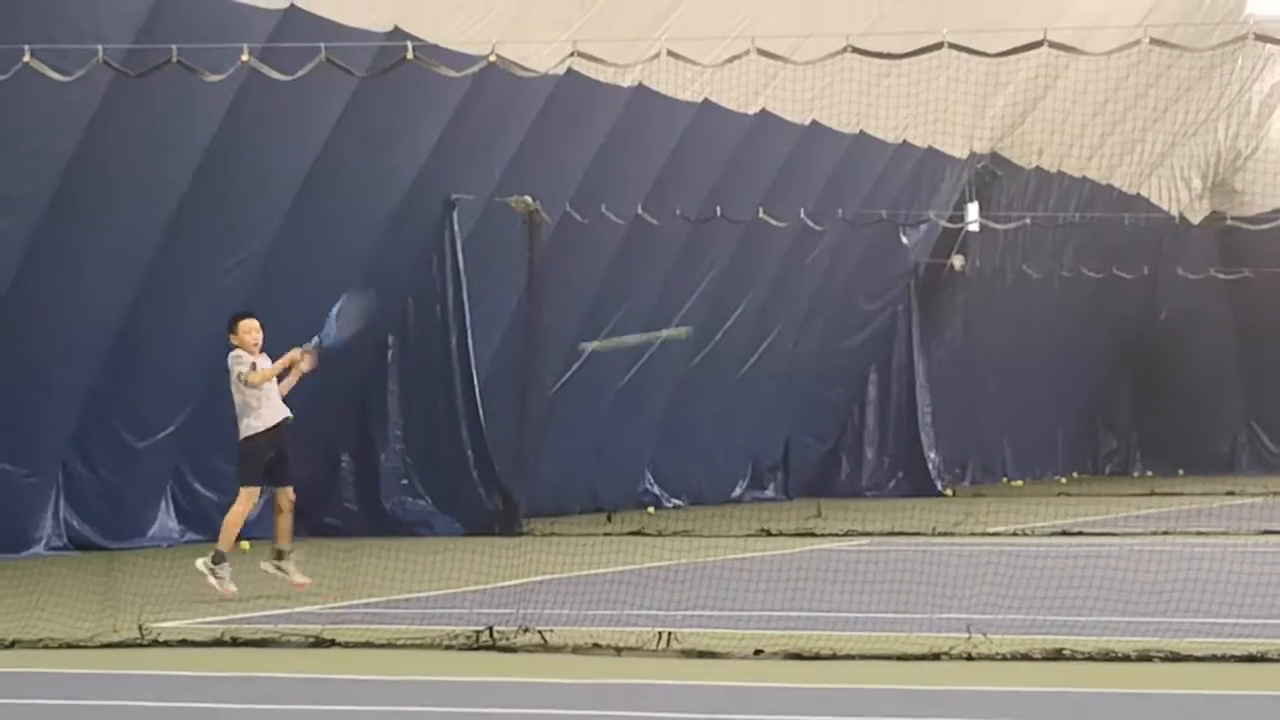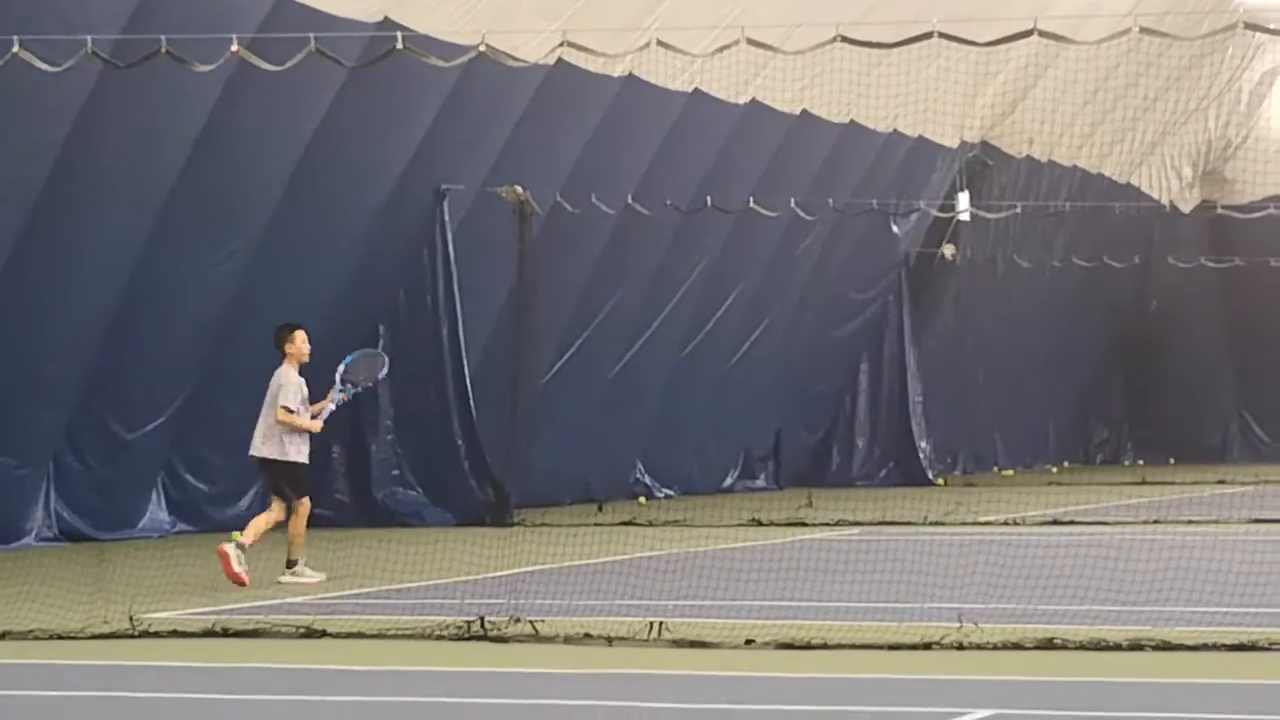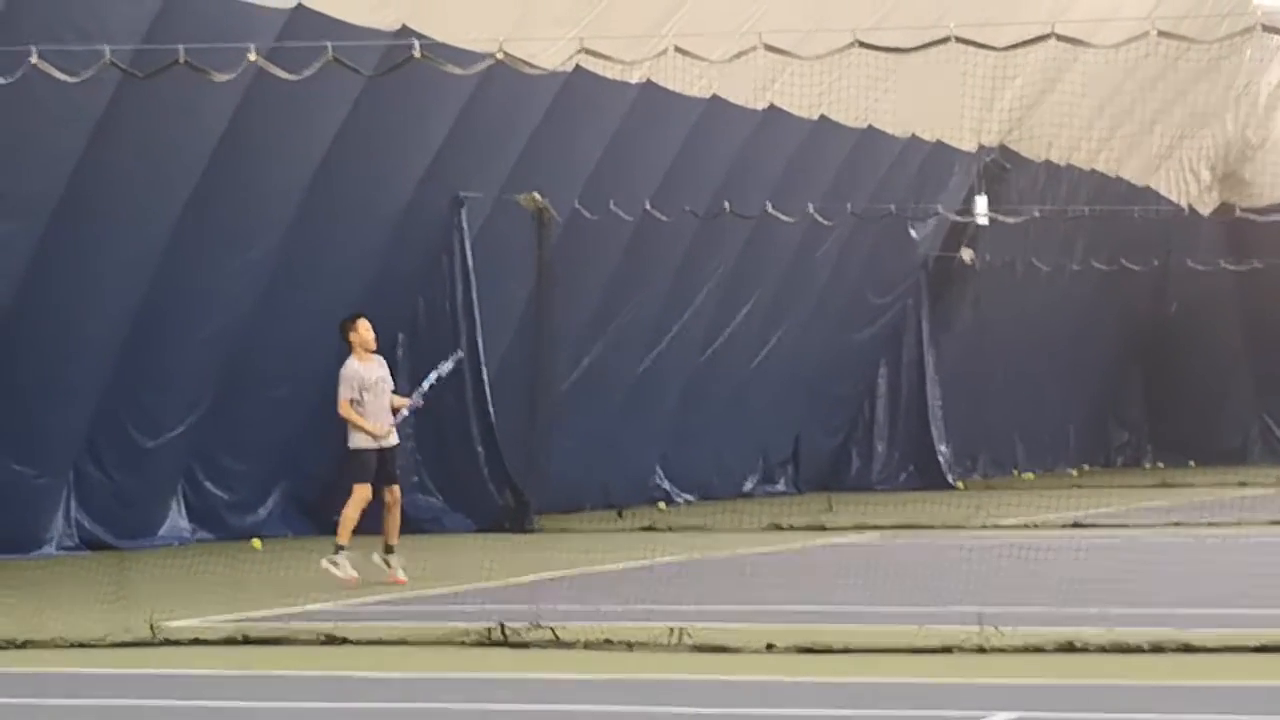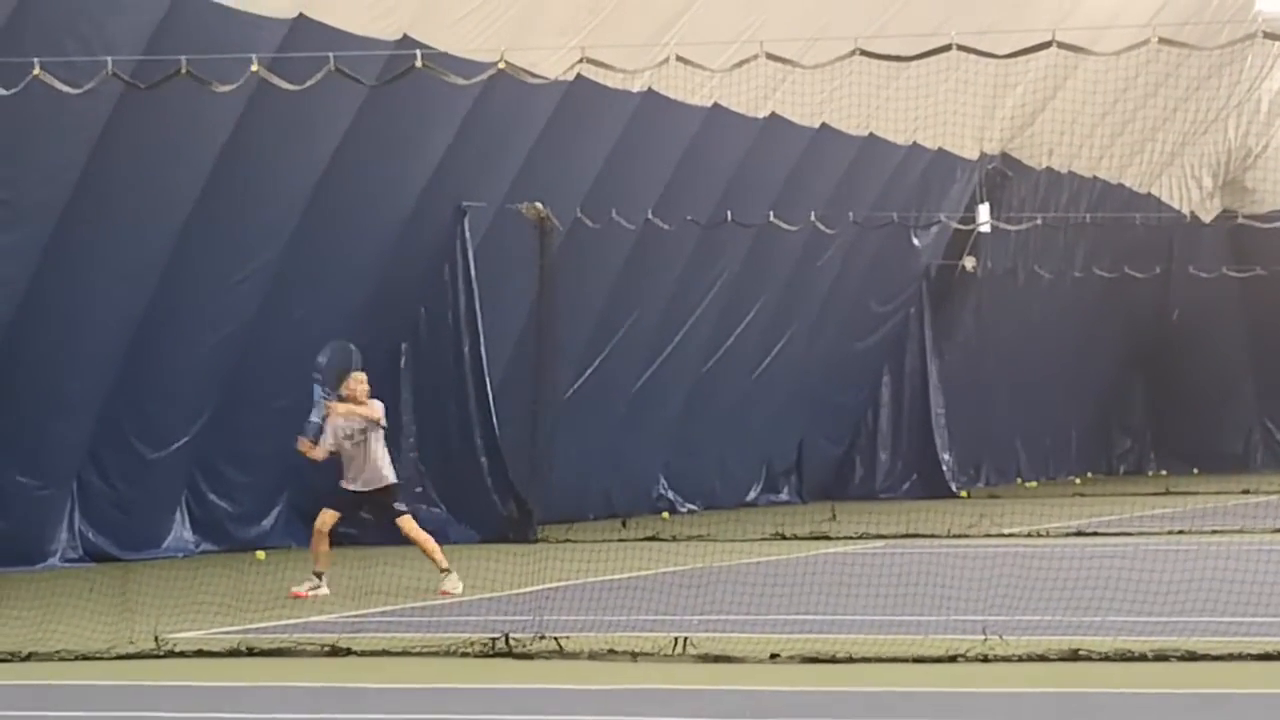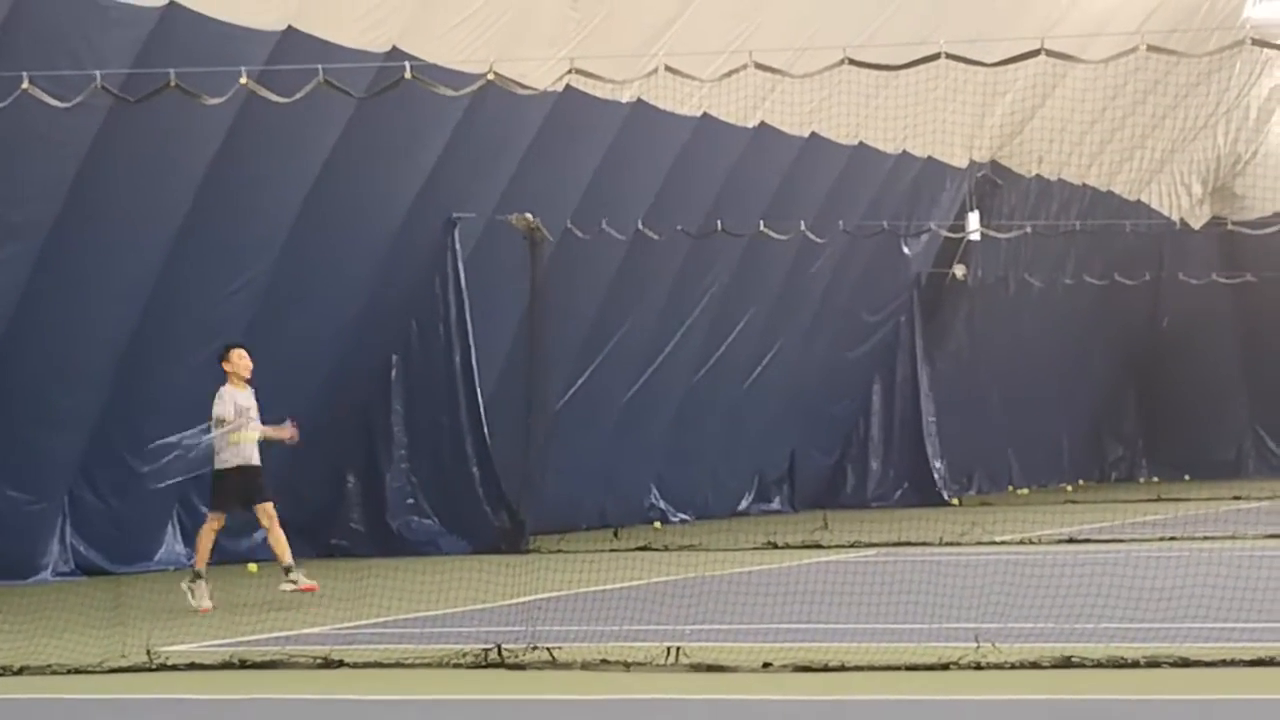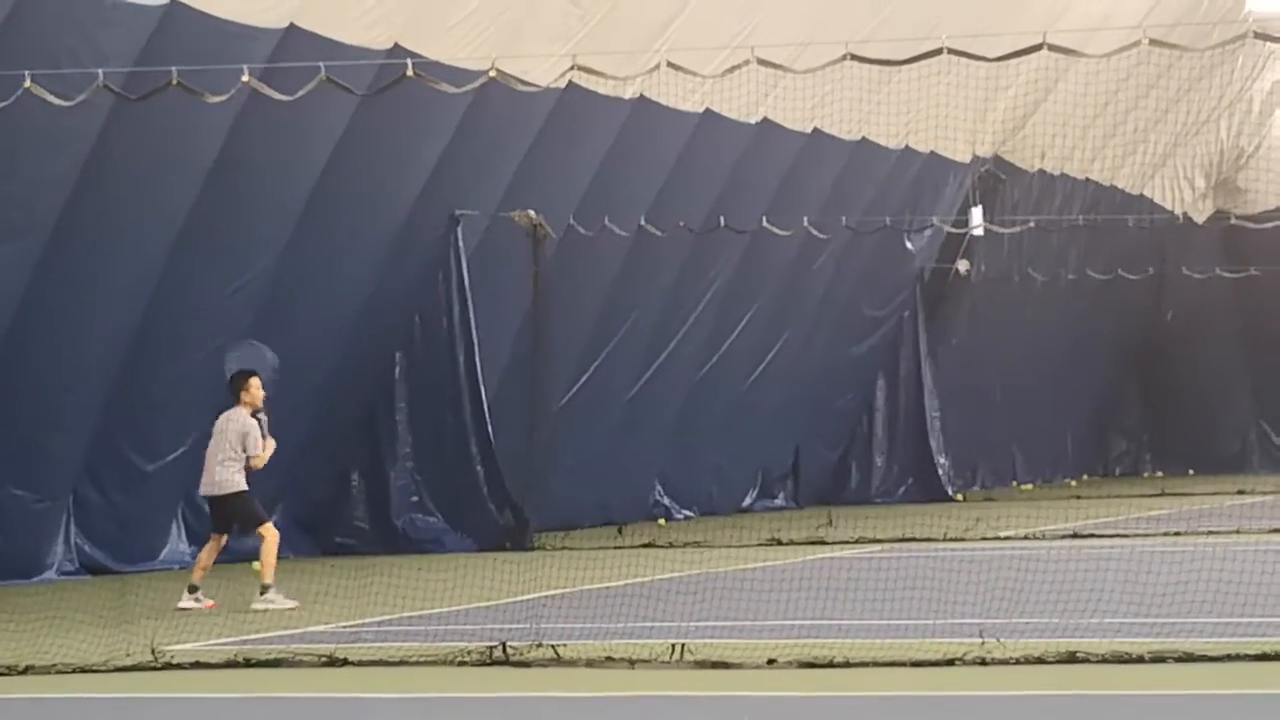
dt=0.7s
person 1, frame 1
left shoulder: (265, 361)
right shoulder: (236, 358)
right elbow: (257, 379)
left wrist: (297, 370)
right wrist: (285, 360)
left hip: (275, 434)
right hip: (255, 435)
left knee: (286, 501)
right knee: (248, 499)
left ankle: (281, 560)
right ankle: (216, 562)
person 1, frame 2
left shoulder: (285, 376)
right shoulder: (291, 380)
right elbow: (282, 417)
left wrist: (325, 403)
right wrist: (310, 425)
left hip: (268, 453)
right hip: (285, 454)
left knee: (277, 510)
right knee: (302, 506)
left ankle: (238, 547)
right ankle: (293, 567)
person 1, frame 3
left shoulder: (380, 363)
right shoulder: (350, 369)
right elbow: (344, 409)
left wrist: (408, 402)
right wrist: (371, 429)
left hip: (386, 442)
right hip: (361, 443)
left knee: (393, 498)
right knee: (361, 496)
left ankle: (388, 555)
right ankle: (337, 555)
person 1, frame 4
left shoulder: (374, 405)
right shoulder: (334, 419)
left elbow: (373, 414)
right elbow: (322, 453)
left wrist: (347, 408)
right wrist: (308, 450)
left hip: (383, 483)
right hip: (351, 485)
left knee: (411, 530)
right knee: (321, 526)
left ankle: (448, 574)
right ankle: (318, 580)
person 1, frame 5
left shoulder: (248, 393)
right shoulder: (225, 394)
right elbow: (223, 430)
left wrist: (280, 433)
left hip: (250, 465)
right hip: (229, 466)
left knee: (269, 518)
right knee: (214, 523)
left ankle: (292, 576)
right ankle: (196, 579)
person 1, frame 6
left shoulder: (223, 419)
right shoulder: (250, 424)
right elbow: (256, 463)
right wrist: (268, 448)
left hip: (212, 488)
right hip: (232, 488)
left knee: (216, 541)
right knee: (270, 535)
left ankle: (192, 594)
right ankle: (267, 594)
